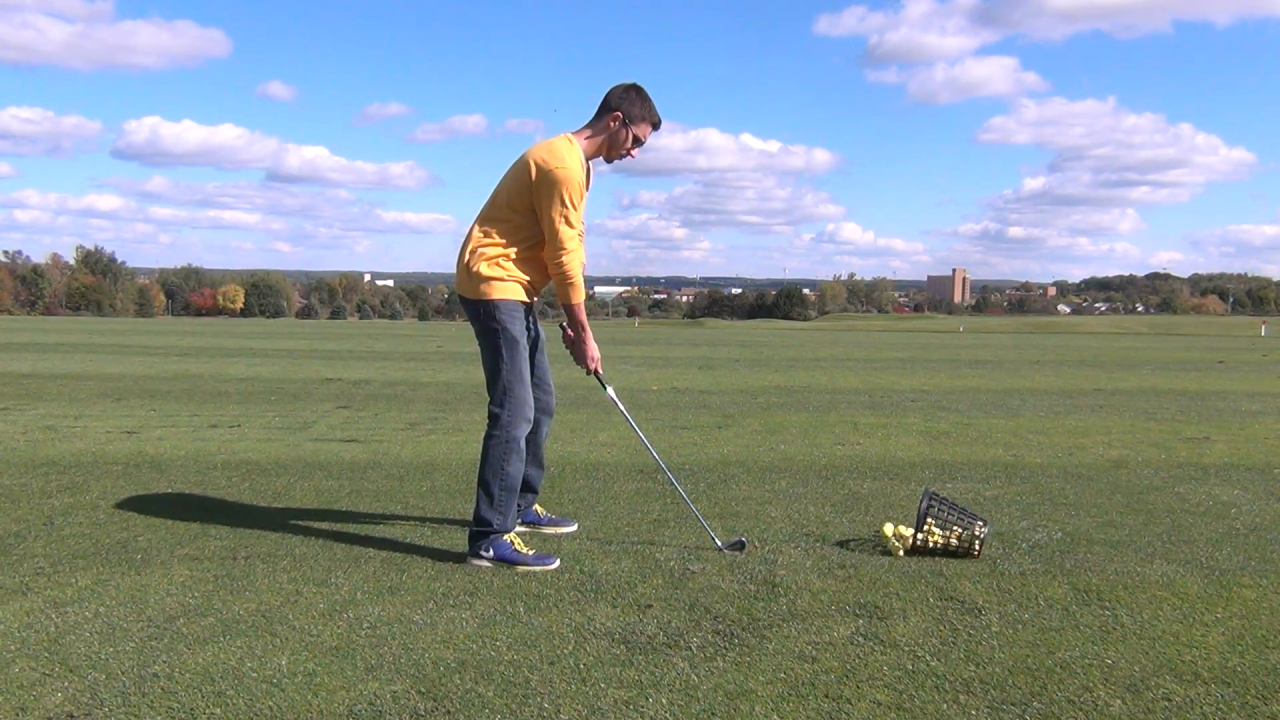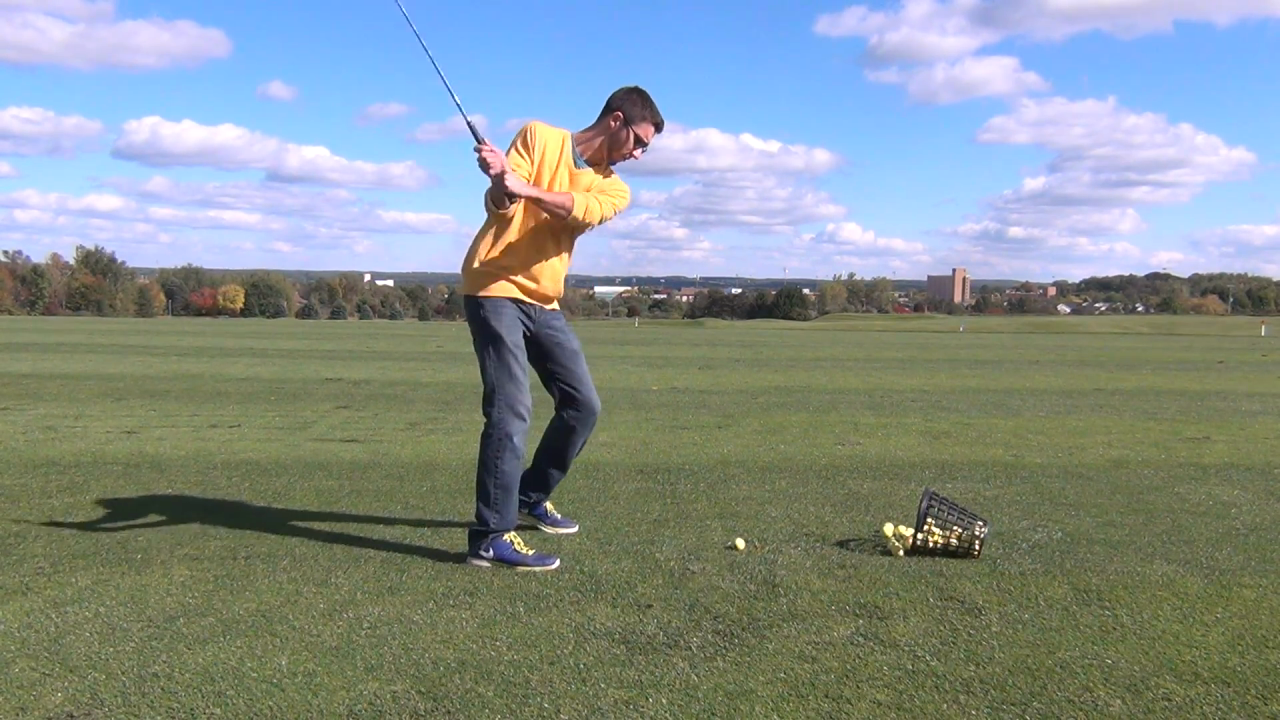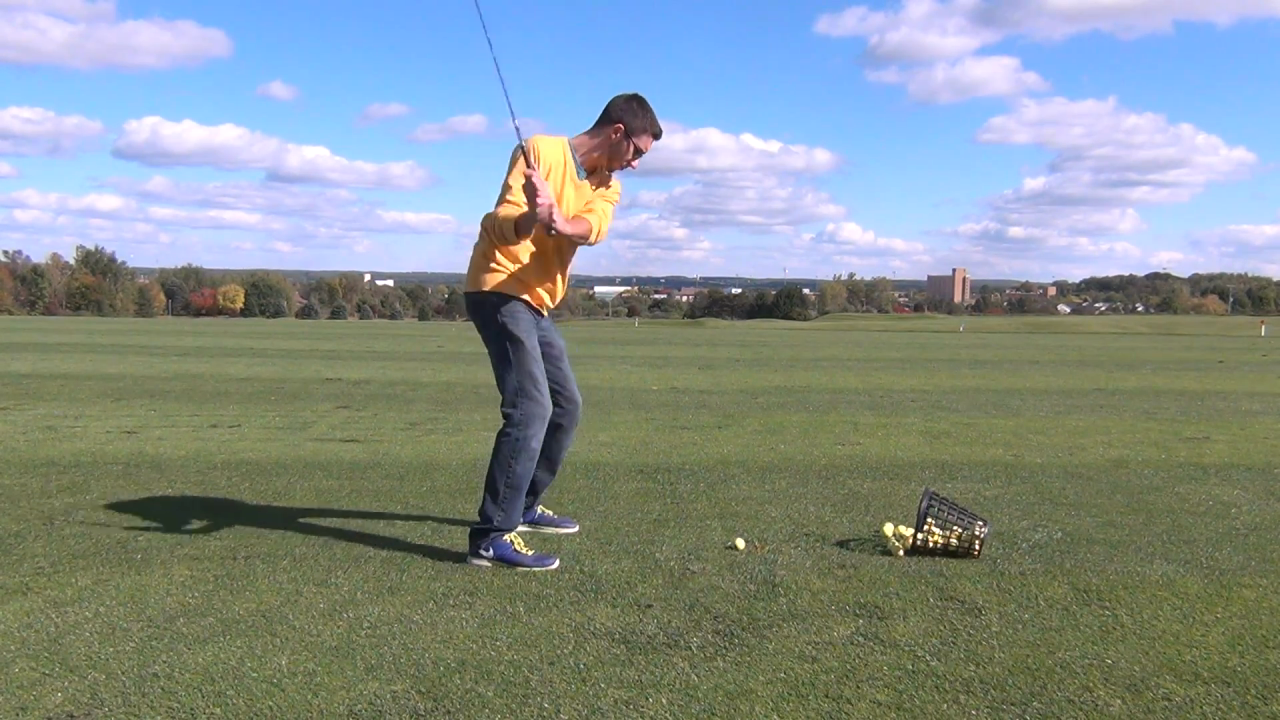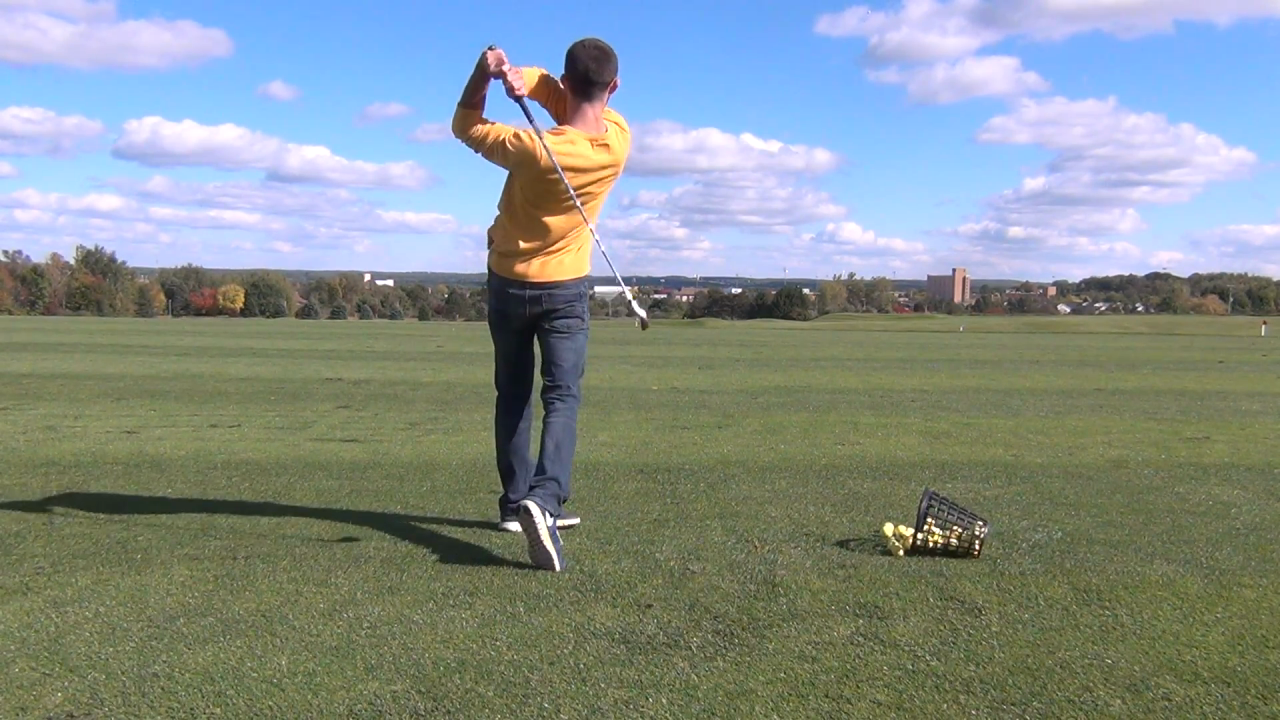
dt=0.5s
person 1, frame 1
left shoulder: (579, 164)
right shoulder: (562, 164)
left elbow: (574, 249)
right elbow: (562, 257)
left wrist: (576, 323)
right wrist: (583, 333)
left hip: (516, 288)
right hip: (494, 284)
left knee: (540, 403)
right knee: (514, 411)
left ankle: (520, 505)
right ankle: (490, 537)
person 1, frame 2
left shoulder: (615, 190)
right shoulder: (536, 135)
left elbow: (576, 211)
right elbow: (500, 203)
left wrist: (523, 188)
right wrist: (503, 172)
left hip: (543, 302)
right hip: (494, 291)
left knee: (583, 405)
right knee: (511, 411)
left ankle: (530, 494)
right ankle: (490, 536)
person 1, frame 3
left shoulder: (606, 190)
right shoulder: (539, 151)
left elbow: (587, 229)
right elbow: (497, 227)
left wrist: (554, 220)
right wrist: (530, 218)
left hip: (536, 303)
right hip: (499, 293)
left knee: (565, 407)
right knee: (530, 410)
left ankle: (523, 504)
right ankle: (493, 536)
person 1, frame 4
left shoulder: (534, 149)
right shoulder: (619, 138)
left elbow: (466, 127)
right elbow: (569, 104)
left wrist: (485, 69)
right wrist: (521, 77)
left hip: (507, 281)
right hip: (565, 287)
left knee: (513, 395)
right knee: (562, 398)
left ankle: (517, 501)
right ankle: (542, 499)
